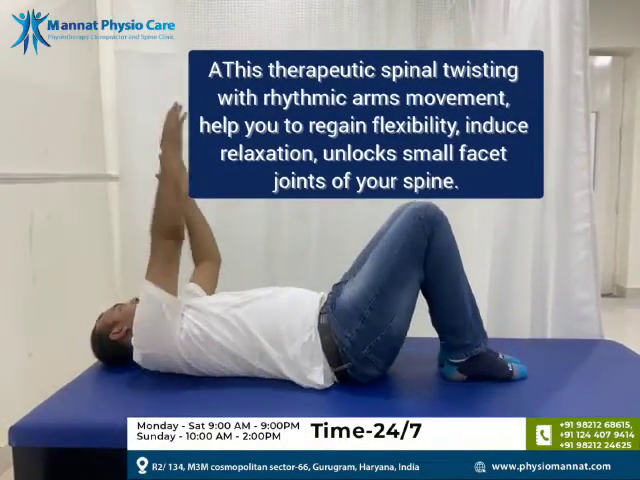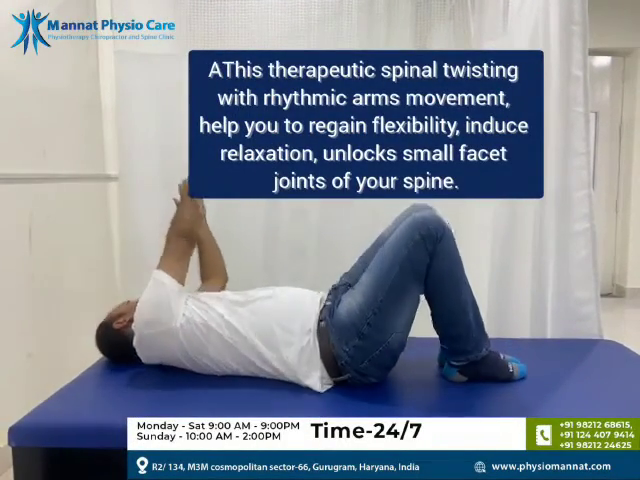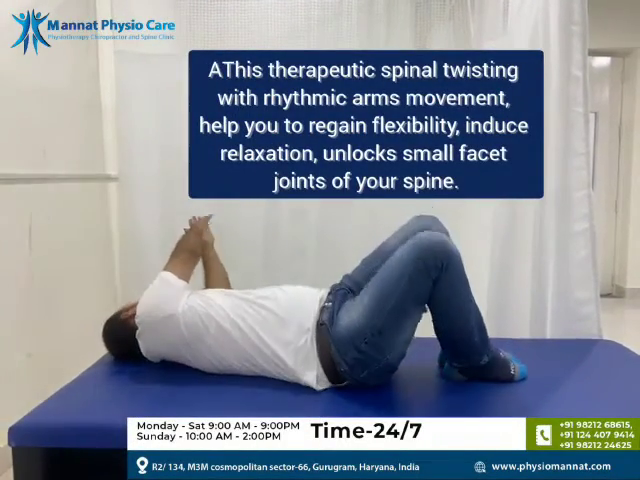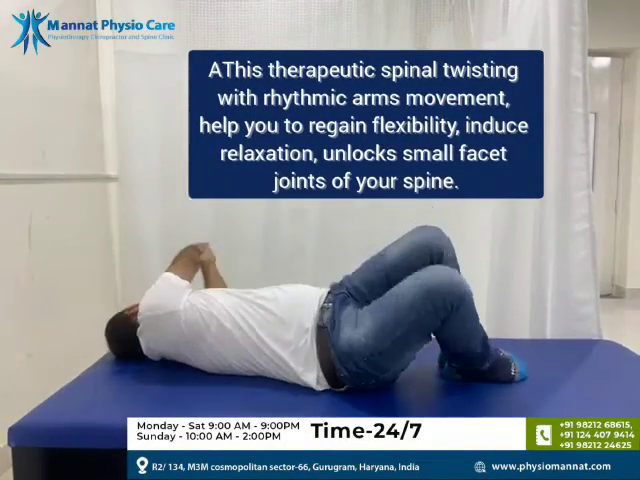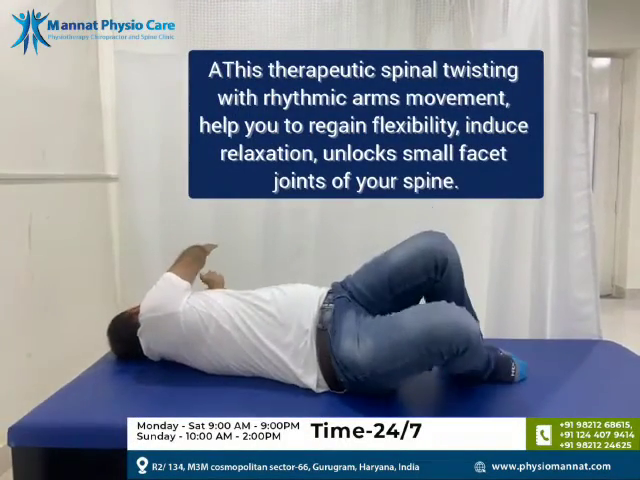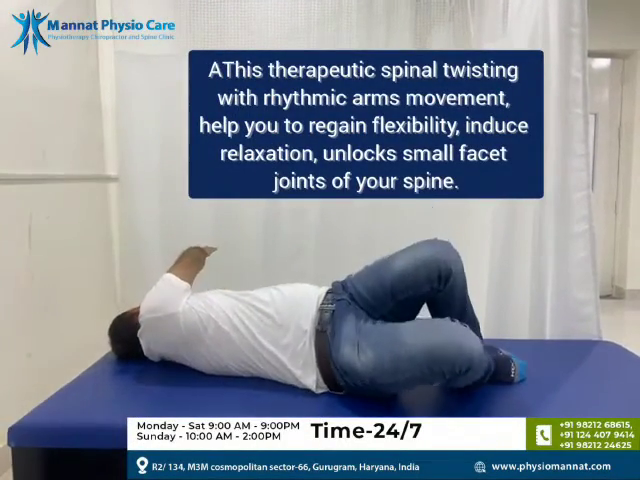
dt=0.2s
person 1, frame 1
left shoulder: (179, 315)
right shoulder: (153, 341)
left elbow: (209, 259)
right elbow: (166, 237)
left wrist: (182, 193)
left hip: (328, 317)
right hip: (345, 345)
left knee: (414, 219)
right knee: (422, 219)
left ankle: (463, 355)
right ankle: (468, 355)
person 1, frame 2
left shoulder: (176, 320)
right shoulder: (152, 328)
left elbow: (216, 279)
right elbow: (179, 243)
left wrist: (197, 217)
right wrist: (188, 203)
left hip: (327, 313)
right hip: (341, 349)
left knee: (420, 215)
right knee: (426, 228)
left ankle: (459, 354)
right ankle: (471, 360)
person 1, frame 3
left shoulder: (172, 320)
right shoulder: (156, 318)
left elbow: (219, 298)
right elbow: (185, 252)
left wrist: (206, 244)
right wrist: (199, 237)
left hip: (330, 307)
right hip: (343, 351)
left knee: (426, 229)
right knee: (433, 251)
left ankle: (461, 356)
right ankle: (476, 361)
person 1, frame 4
left shoulder: (171, 321)
right shoulder: (157, 316)
right elbow: (187, 259)
left wrist: (208, 264)
right wrist: (203, 259)
left hip: (332, 304)
right hip: (341, 353)
left knee: (431, 242)
right knee: (443, 286)
left ankle: (461, 354)
right ankle: (480, 363)
person 1, frame 5
left shoulder: (170, 319)
right shoulder: (157, 318)
right elbow: (189, 260)
left wrist: (215, 286)
left hip: (332, 304)
right hip: (336, 354)
left knee: (436, 250)
right knee: (452, 328)
left ankle: (464, 351)
right ankle: (485, 365)
person 1, frame 6
left shoulder: (176, 319)
right shoulder: (158, 320)
right elbow: (188, 261)
left hip: (333, 303)
right hip: (336, 355)
left knee: (439, 258)
right knee: (460, 352)
left ankle: (470, 350)
right ankle: (486, 366)
